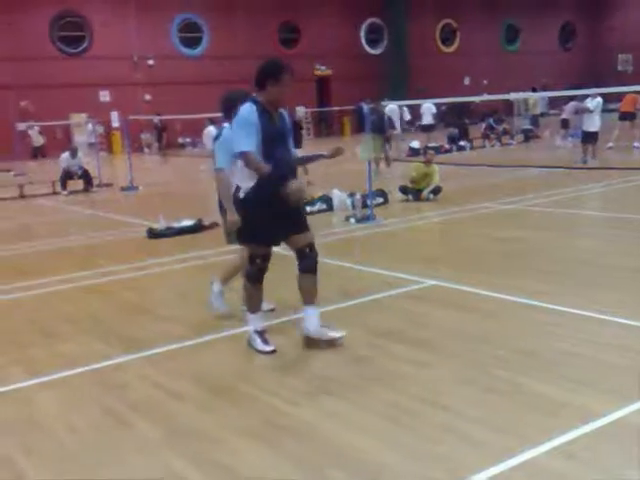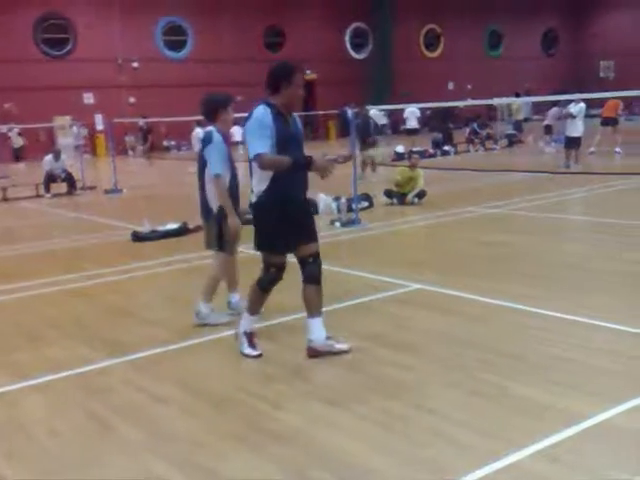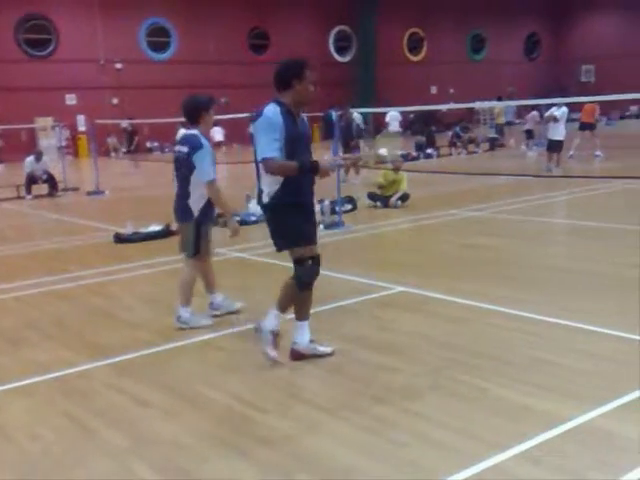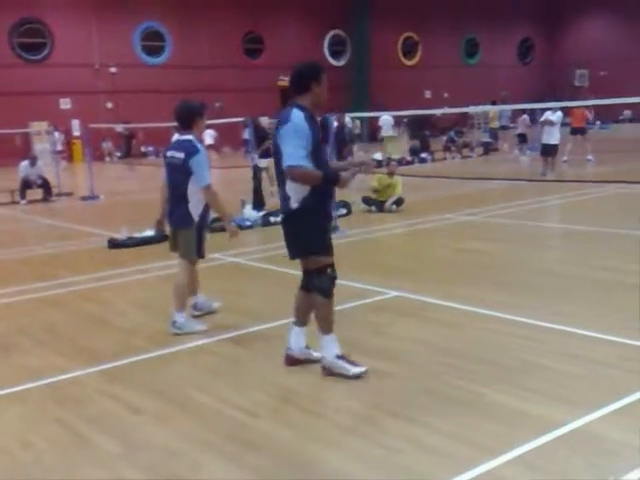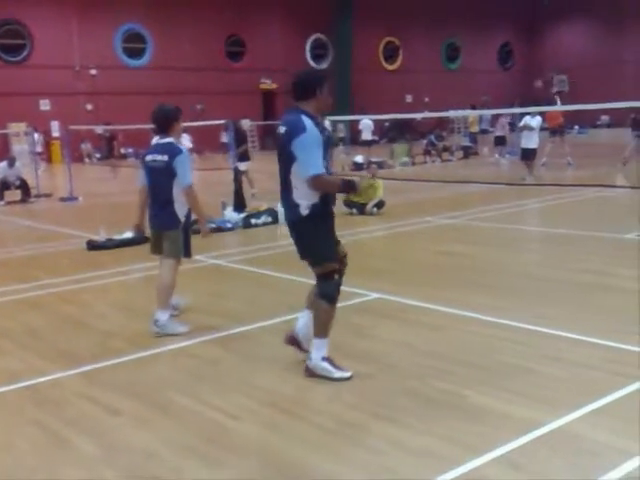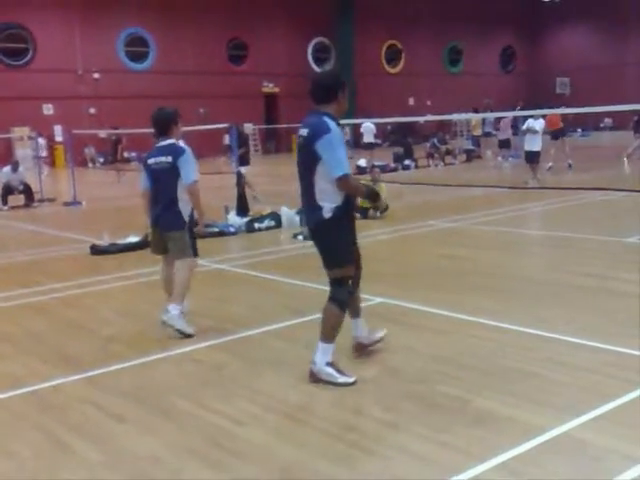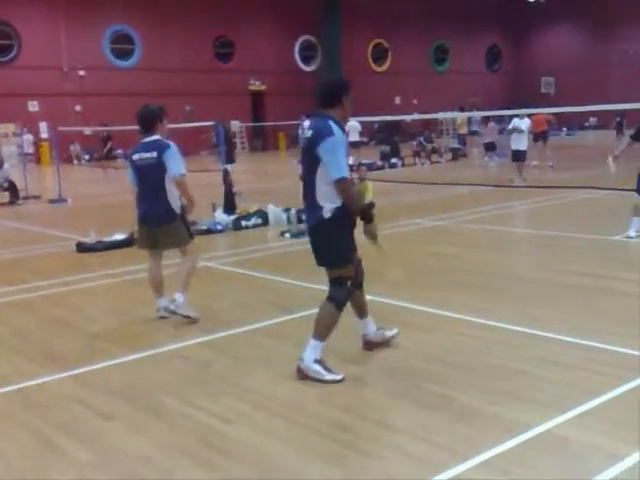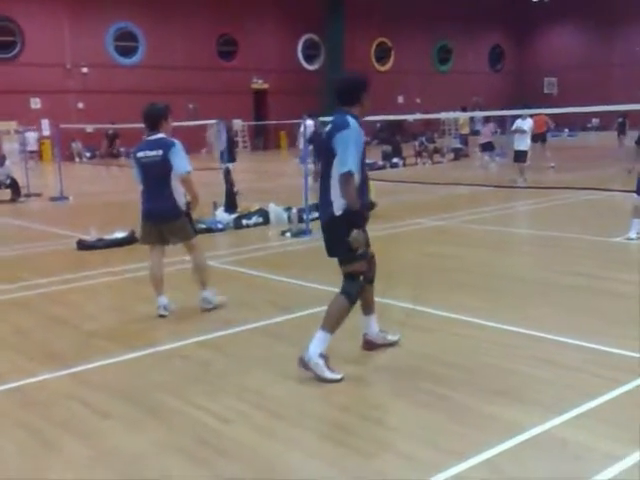
dt=0.2s
person 1, frame 1
left shoulder: (281, 115)
right shoulder: (246, 114)
right elbow: (248, 159)
left wrist: (323, 156)
right wrist: (284, 180)
left hip: (284, 198)
right hip: (257, 200)
left knee: (308, 255)
right knee: (258, 263)
left ankle: (312, 327)
right ankle: (255, 327)
person 1, frame 2
left shoulder: (292, 119)
right shoulder: (261, 117)
right elbow: (264, 160)
left wrist: (326, 161)
right wrist: (308, 163)
left hip: (297, 202)
right hip: (271, 205)
left knee: (312, 266)
right knee: (273, 271)
left ankle: (317, 338)
right ankle: (246, 327)
person 1, frame 3
left shoulder: (296, 116)
right shoulder: (271, 116)
right elbow: (271, 164)
left wrist: (321, 165)
right wrist: (313, 169)
left hip: (300, 202)
right hip: (282, 204)
left knee: (305, 269)
right knee: (308, 267)
left ankle: (300, 340)
right ankle: (269, 324)
person 1, frame 4
left shoulder: (305, 119)
right shoulder: (295, 121)
right elbow: (295, 171)
left wrist: (336, 172)
right wrist: (335, 178)
left hip: (310, 208)
right hip: (303, 210)
left knee: (313, 277)
right knee: (325, 276)
left ankle: (296, 347)
right ankle: (331, 355)
person 1, frame 5
left shoulder: (293, 122)
right shoulder: (306, 128)
right elbow: (319, 181)
left wrist: (336, 180)
right wrist: (348, 185)
left hip: (307, 211)
right hip: (309, 214)
left knee: (338, 262)
right knee: (329, 279)
left ankle: (303, 329)
right ankle: (318, 358)
person 1, frame 6
left shoulder: (310, 125)
right shoulder: (328, 130)
right elbow: (344, 180)
right wrist: (372, 194)
left hip: (324, 214)
right hip: (331, 217)
left knee: (351, 272)
right knee: (343, 285)
left ankle: (361, 336)
right ankle: (321, 363)
person 1, frame 7
left shoulder: (315, 128)
right shoulder: (332, 134)
right elbow: (343, 185)
right wrist: (368, 215)
left hip: (323, 216)
right hip: (331, 220)
left knee: (354, 272)
right knee: (341, 287)
left ankle: (370, 333)
right ankle: (309, 360)
person 1, frame 8
left shoulder: (339, 125)
right shoulder: (350, 128)
right elbow: (347, 180)
right wrist: (356, 224)
left hip: (340, 214)
right hip: (344, 217)
left knee: (367, 268)
right knee: (354, 283)
left ankle: (372, 334)
right ankle: (315, 353)
person 2, frame 1
right shoulder: (225, 136)
right elbow: (222, 176)
right wrist: (230, 210)
right hip: (236, 204)
right knee: (248, 250)
right ankle: (218, 287)
person 2, frame 2
left shoulder: (217, 138)
right shoulder: (215, 140)
right elbow: (218, 181)
right wrist: (231, 214)
left hip: (222, 208)
right hip: (218, 210)
left knee: (230, 253)
right knee: (222, 256)
left ankle: (234, 300)
right ankle: (203, 309)
person 2, frame 3
left shoulder: (183, 141)
right shoulder: (201, 145)
right elbow: (211, 186)
right wrist: (229, 217)
left hip: (188, 208)
right hip: (195, 211)
left knee: (203, 255)
right knee: (193, 260)
left ankle: (216, 301)
right ankle: (184, 314)
person 2, frame 4
left shoulder: (172, 148)
right shoulder: (196, 150)
left elbow: (166, 186)
right elbow: (207, 190)
left wrist: (163, 214)
right wrist: (227, 219)
left hip: (177, 214)
right hip: (191, 216)
left knee: (190, 260)
right knee: (187, 263)
left ankle: (197, 302)
right ankle: (179, 319)
person 2, frame 5
left shoulder: (149, 154)
right shoulder: (178, 152)
left elbow: (144, 190)
right elbow: (188, 190)
left wrist: (140, 218)
right wrist: (202, 219)
left hip: (156, 216)
right hip: (174, 217)
left knee: (166, 261)
right knee: (170, 264)
left ankle: (170, 302)
right ankle: (161, 318)
person 2, frame 6
left shoulder: (149, 157)
right shoulder: (181, 152)
left elbow: (146, 192)
right elbow: (191, 187)
left wrist: (153, 216)
right wrist: (200, 214)
left hip: (159, 218)
right hip: (179, 218)
left knee: (168, 262)
right knee: (186, 263)
left ankle: (174, 305)
right ankle: (173, 310)
person 2, frame 7
left shoulder: (134, 154)
right shoulder: (167, 147)
left elbow: (136, 187)
right elbow: (178, 179)
right wrist: (190, 201)
left hip: (145, 213)
right hip: (169, 212)
left knee: (154, 257)
right knee: (189, 253)
left ankle: (161, 303)
right ankle: (179, 299)
person 2, frame 8
left shoulder: (138, 151)
right shoulder: (172, 145)
right elbow: (184, 176)
right wrist: (194, 197)
left hip: (149, 210)
right hip: (174, 209)
left knee: (156, 254)
right knee: (194, 249)
left ankle: (162, 301)
right ankle: (206, 295)
